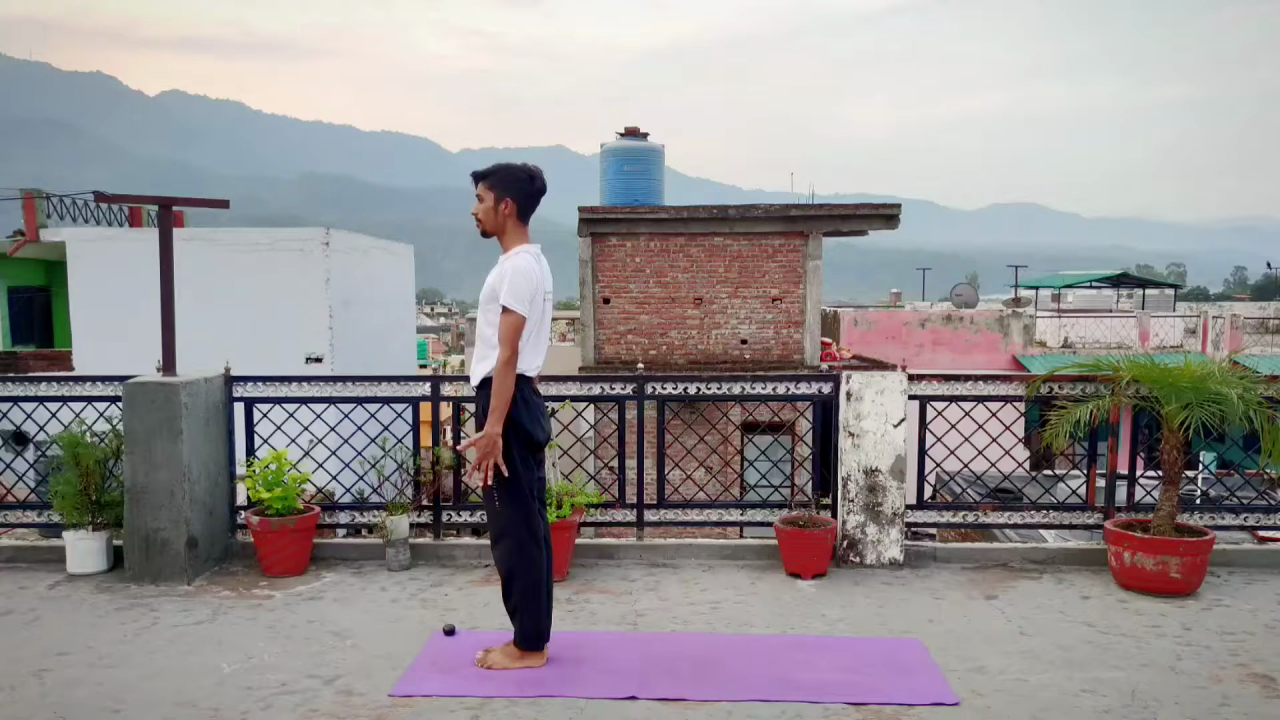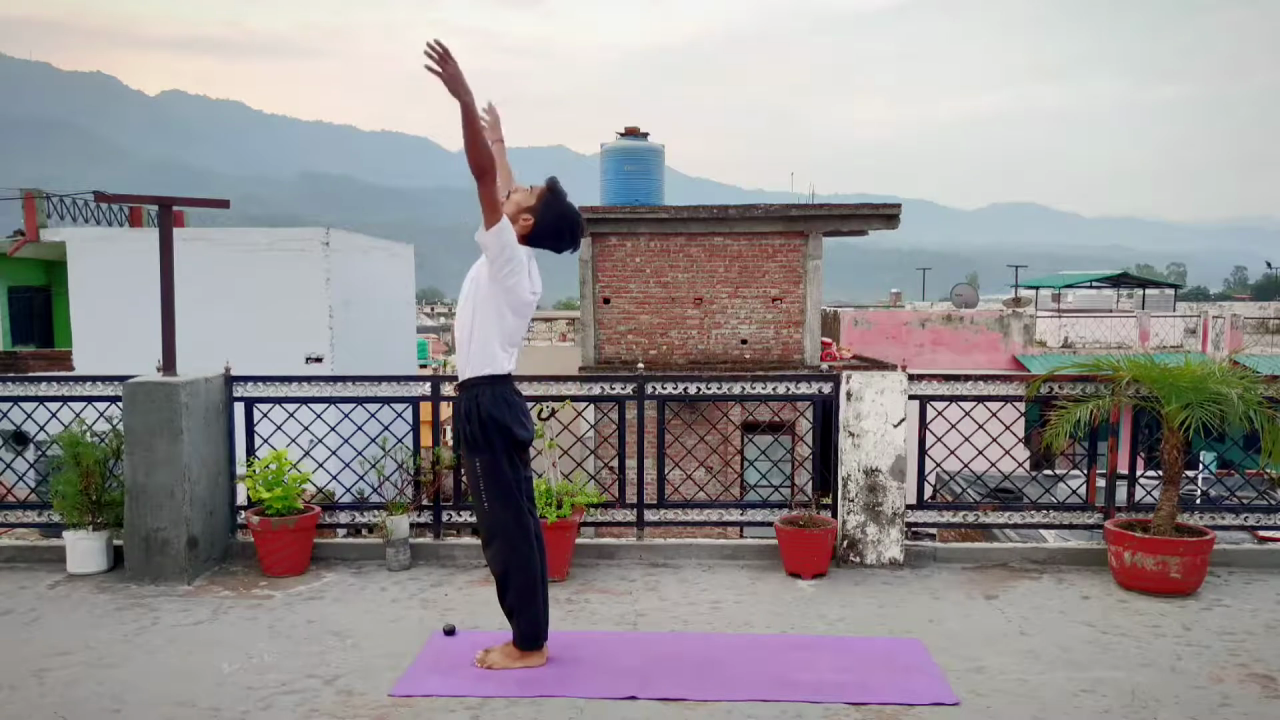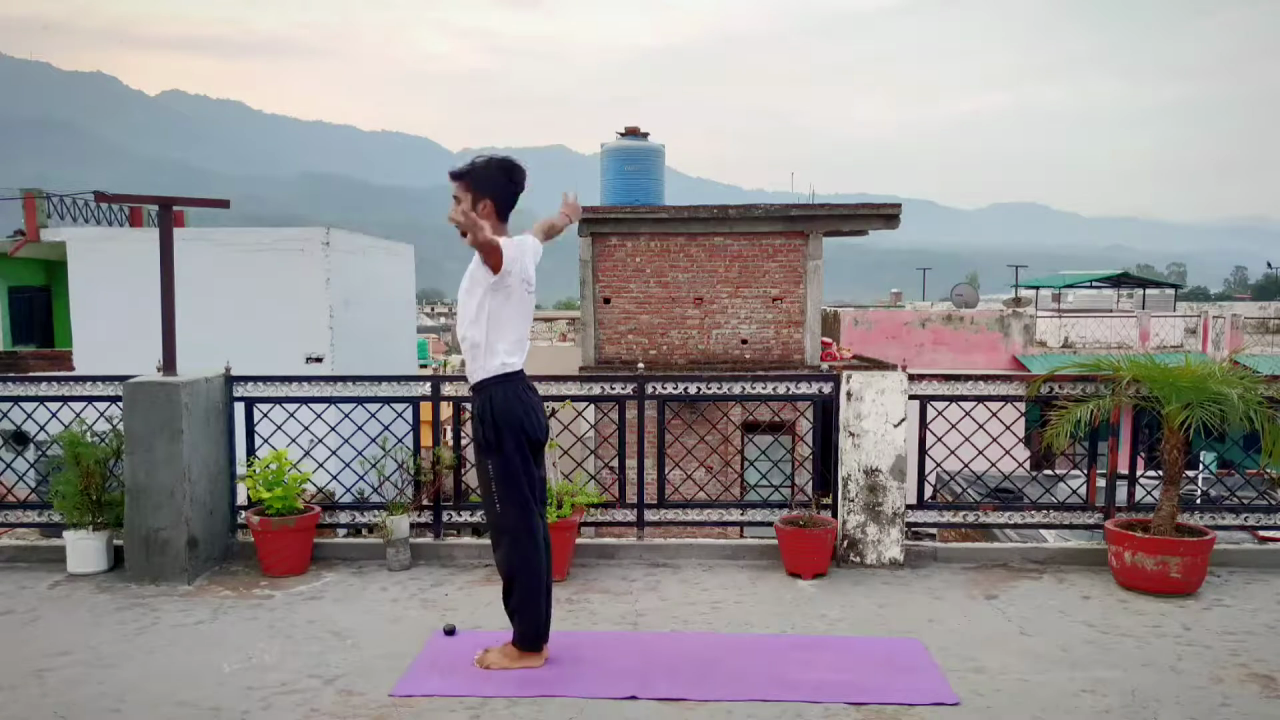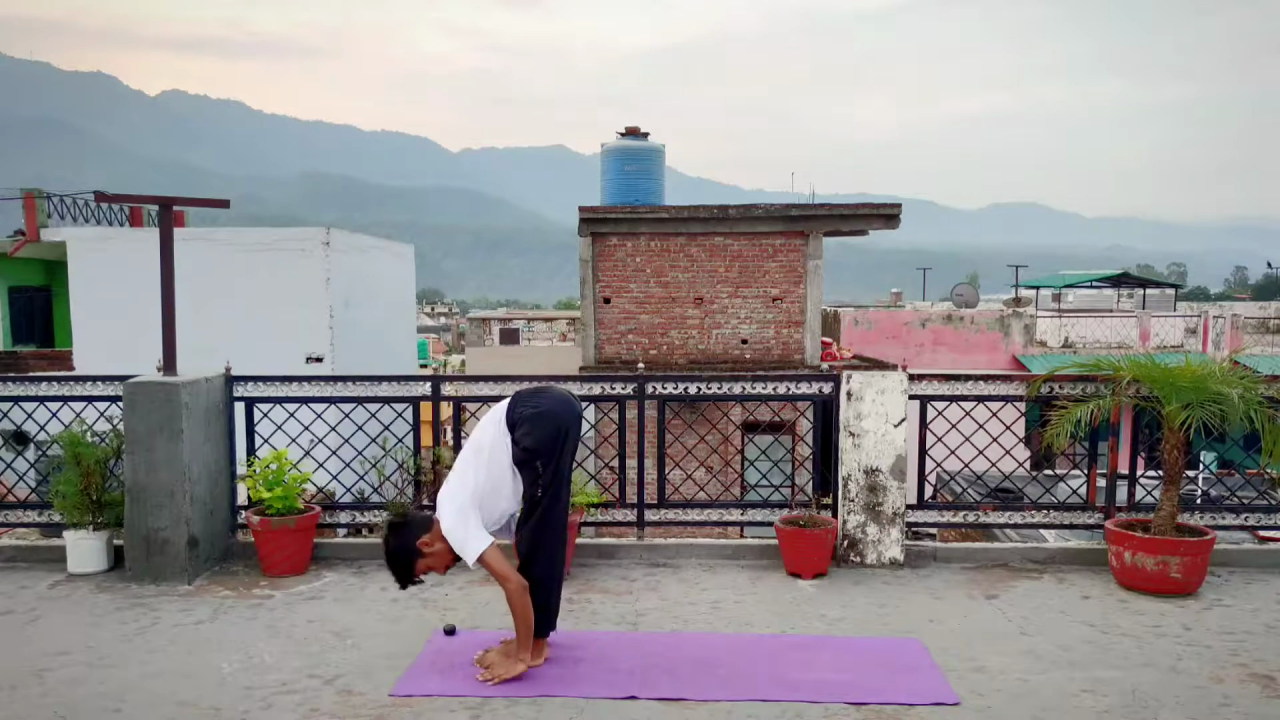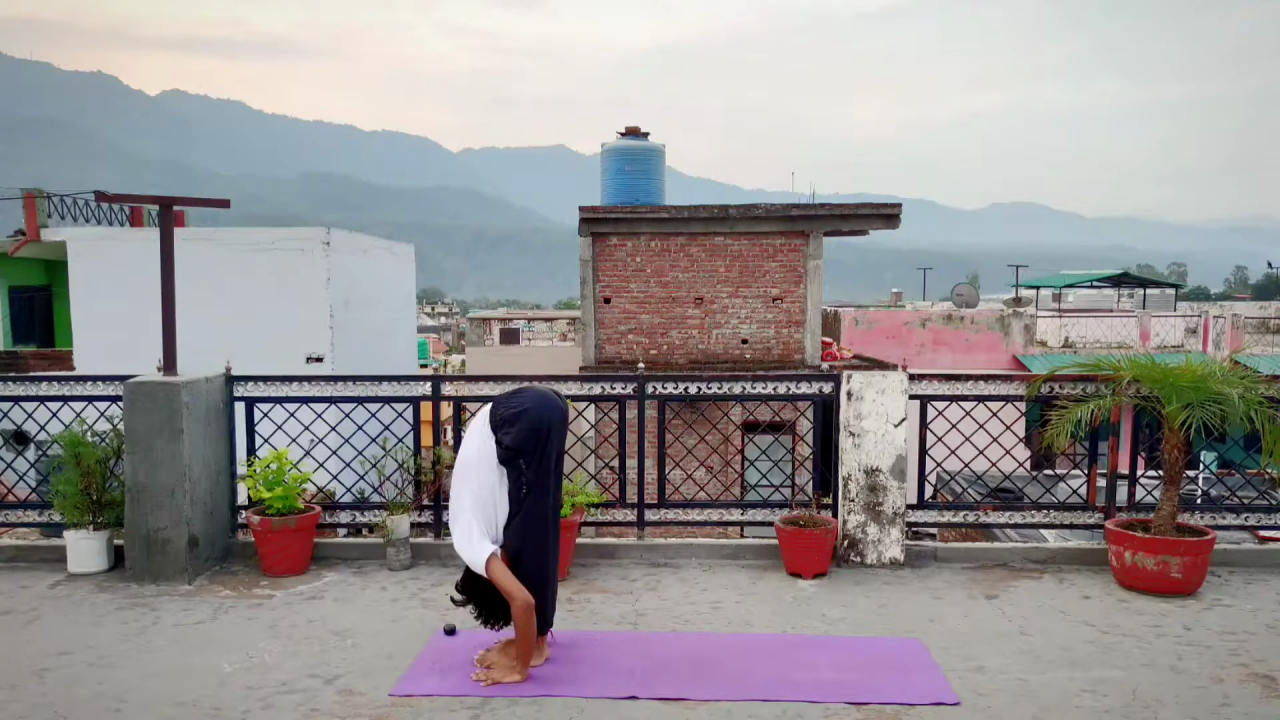
dt=1s
person 1, frame 1
left shoulder: (516, 267)
right shoulder: (531, 262)
left elbow: (508, 353)
left wrist: (493, 427)
left hip: (508, 404)
right hip: (521, 401)
left knee: (514, 528)
right knee: (526, 525)
left ankle: (528, 646)
right ankle: (532, 637)
person 1, frame 2
left shoulder: (507, 255)
right shoulder: (522, 262)
left elbow: (485, 174)
right elbow: (498, 177)
left wrist: (464, 97)
right wrist: (498, 133)
left hip: (484, 403)
right hip: (497, 401)
left knee: (506, 526)
right knee: (515, 522)
left ankle: (527, 646)
right ankle: (529, 633)
person 1, frame 3
left shoulder: (500, 258)
right shoulder: (523, 247)
left elbow: (495, 247)
right elbow: (548, 227)
left wrist: (481, 233)
right wrist: (568, 212)
left hip: (500, 401)
right hip: (512, 399)
left knee: (515, 526)
right knee: (524, 525)
left ankle: (528, 644)
right ankle: (530, 635)
person 1, frame 4
left shoulder: (453, 521)
right shoulder: (459, 508)
left elbow: (515, 583)
left wrist: (523, 655)
left hip: (543, 417)
right hip: (551, 410)
left knee: (539, 535)
right knee: (541, 534)
left ankle: (534, 646)
right ankle: (535, 639)
person 1, frame 5
left shoulder: (469, 541)
left elbow: (522, 600)
left wrist: (520, 667)
left hip: (527, 417)
right hip: (541, 407)
left knee: (526, 537)
right knee: (535, 534)
left ankle: (533, 647)
right ankle: (534, 640)
